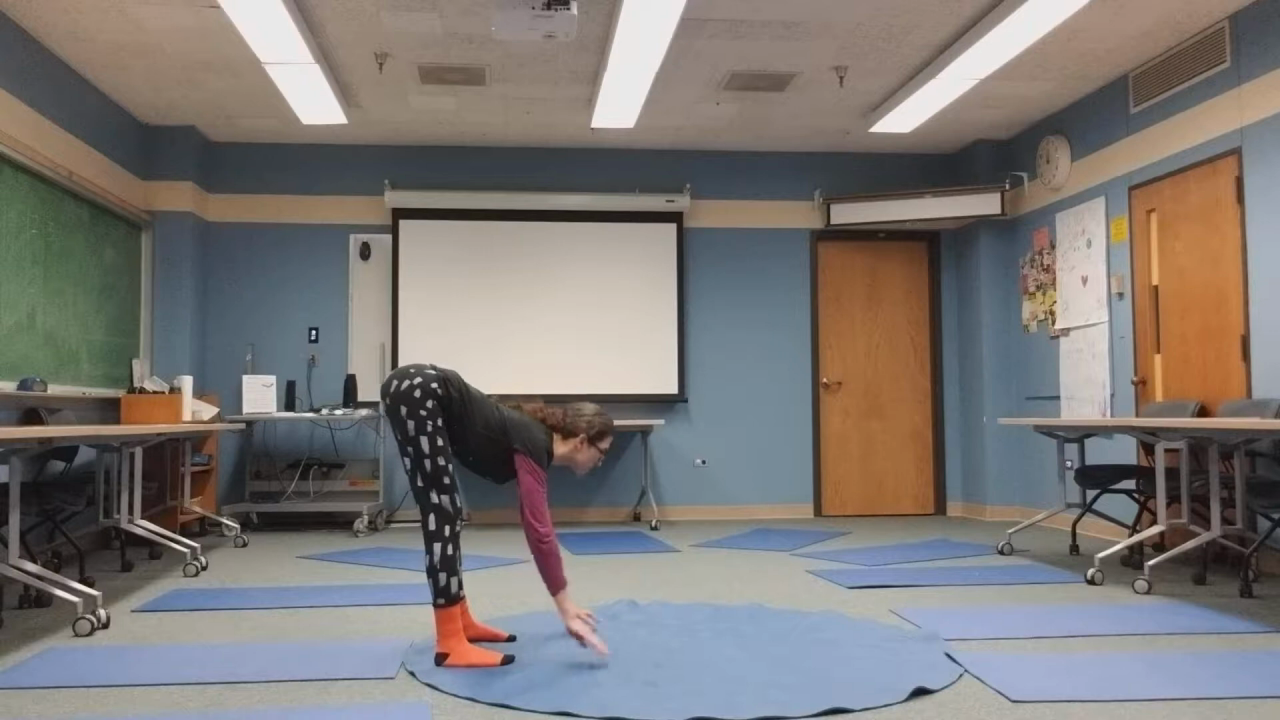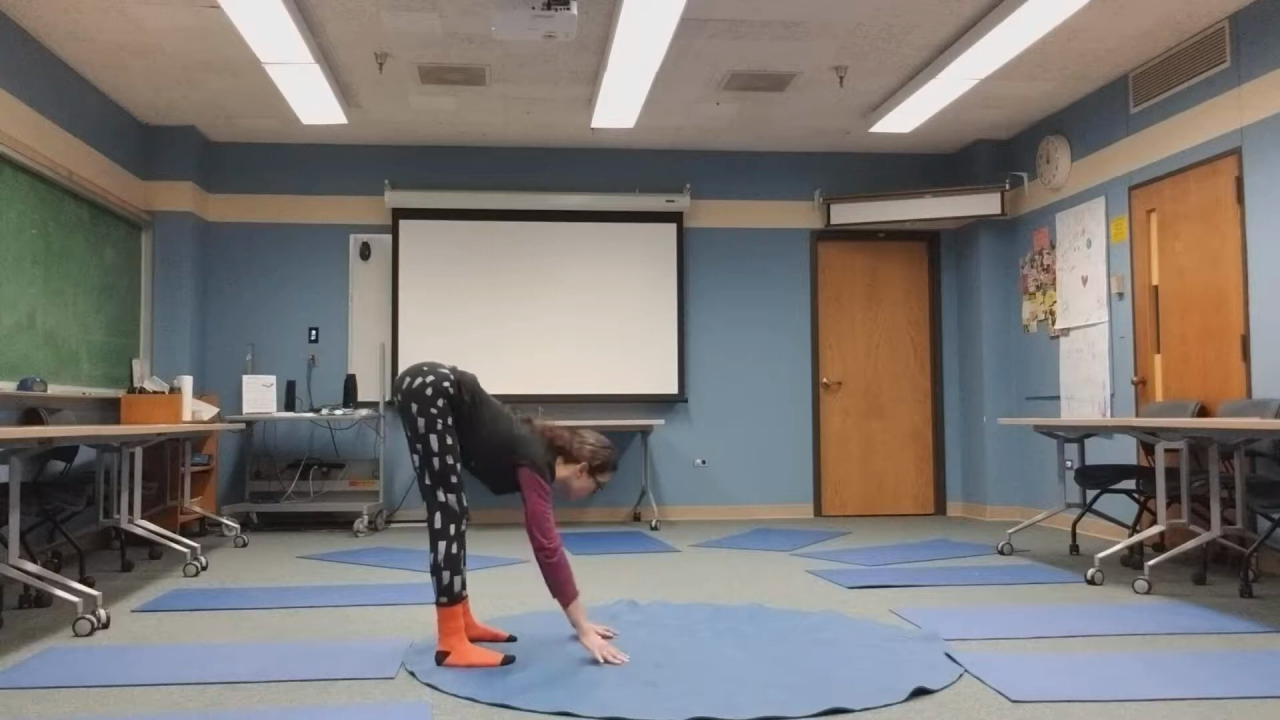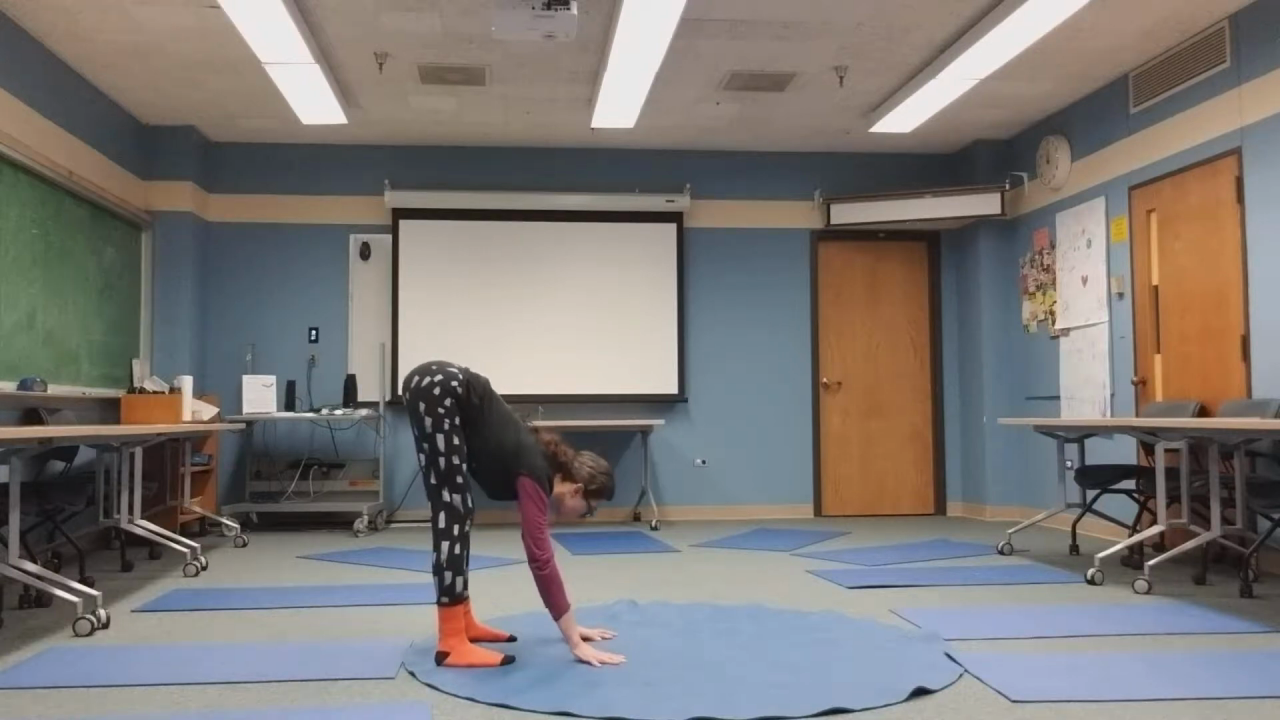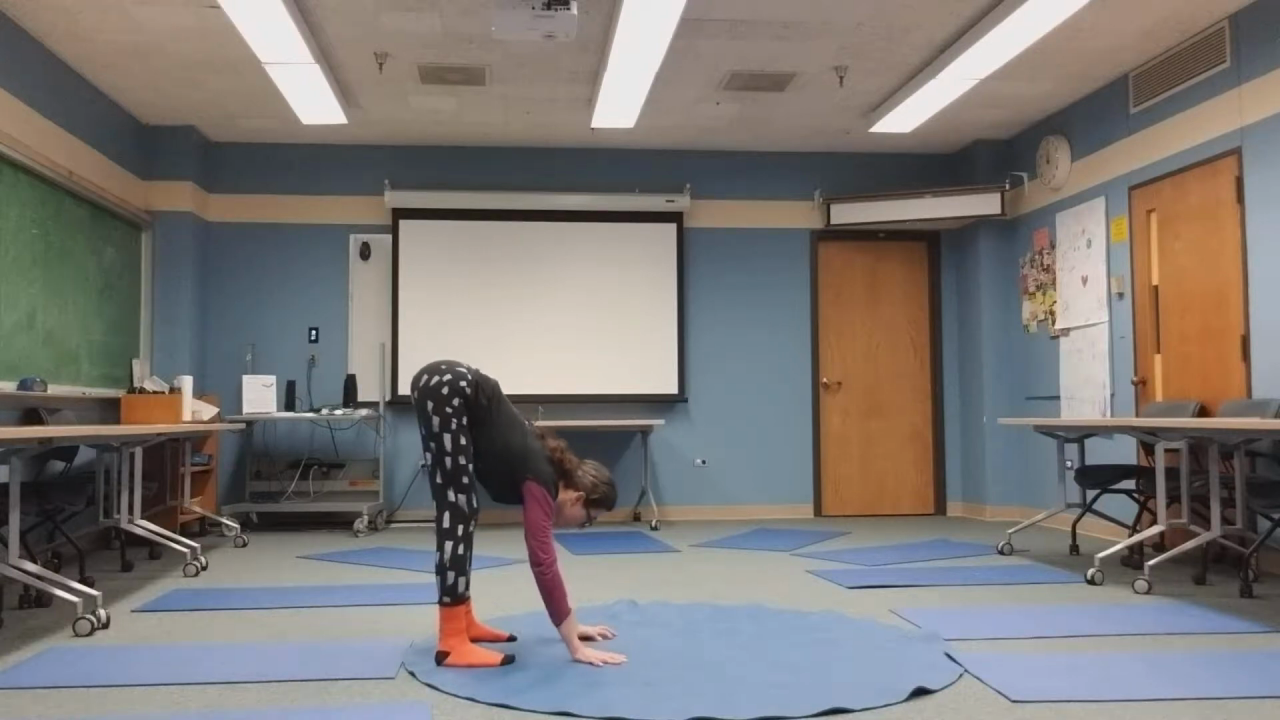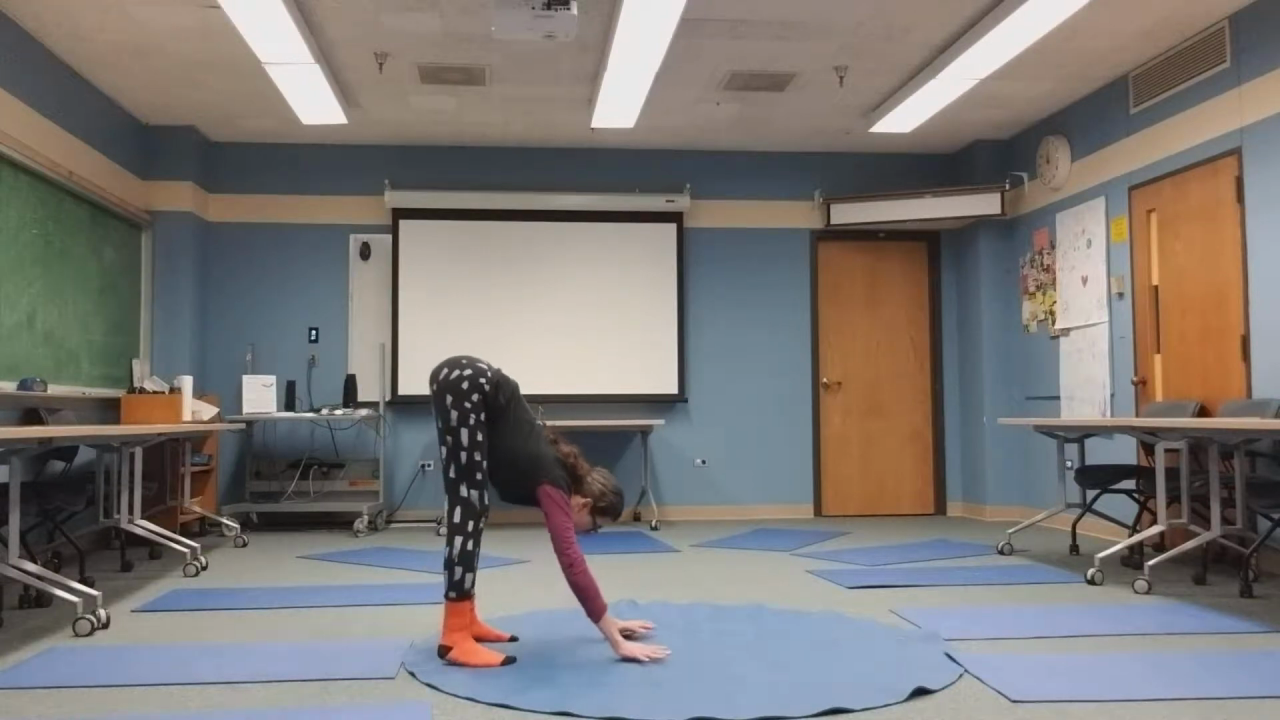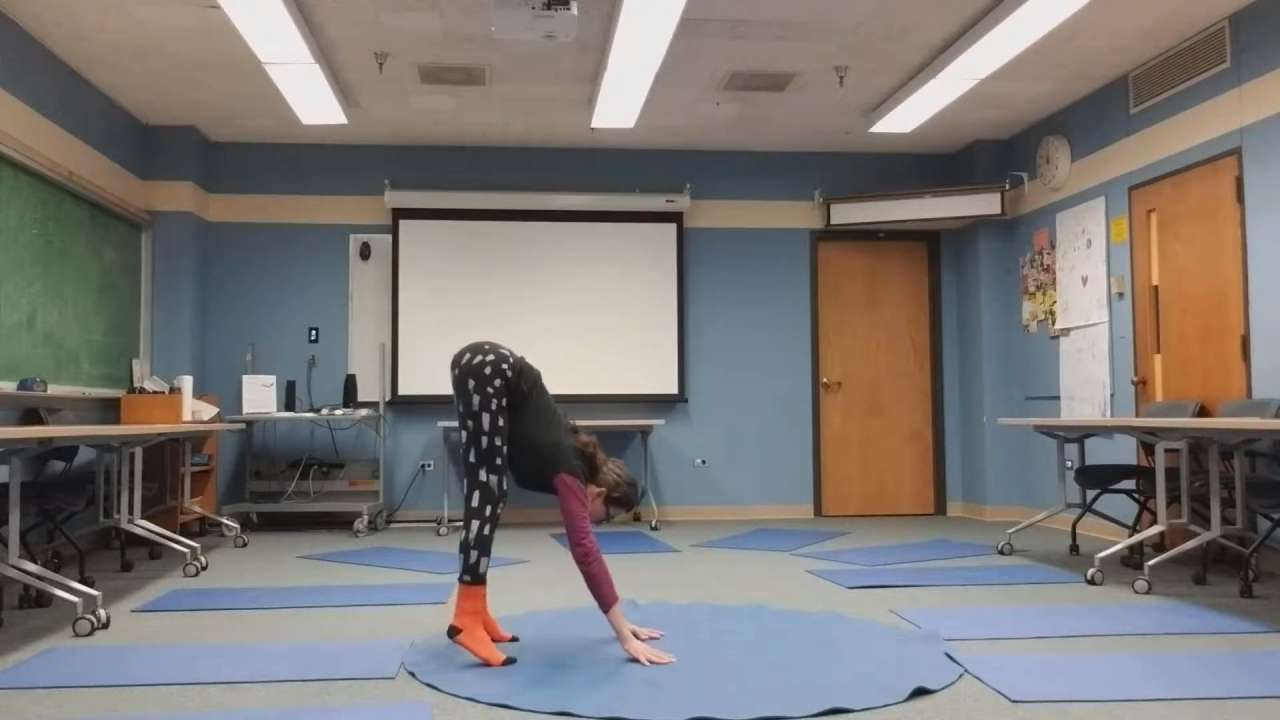
dt=0.3s
person 1, frame 1
left shoulder: (536, 438)
right shoulder: (532, 446)
left elbow: (538, 528)
right elbow: (539, 531)
left wrist: (565, 605)
right wrist: (567, 612)
left hip: (419, 394)
right hip: (416, 394)
left knee: (445, 513)
right knee: (441, 514)
left ankle: (461, 621)
right ankle: (451, 644)
person 1, frame 2
left shoulder: (540, 456)
right shoulder: (536, 463)
left elbow: (546, 546)
right elbow: (548, 549)
left wrist: (579, 622)
right wrist: (584, 631)
left hip: (434, 391)
right hip: (428, 390)
left knee: (451, 513)
right knee: (448, 513)
left ankle: (462, 621)
right ankle: (452, 643)
person 1, frame 3
left shoulder: (543, 467)
right shoulder: (535, 474)
left elbow: (540, 556)
right elbow: (541, 559)
left wrist: (572, 629)
right wrist: (575, 643)
left hip: (444, 390)
right hip: (436, 389)
left knee: (457, 512)
right knee: (452, 513)
left ankle: (463, 621)
right ankle: (452, 643)
person 1, frame 4
left shoulder: (551, 472)
right shoulder: (540, 480)
left elbow: (543, 559)
right elbow: (543, 562)
left wrist: (570, 626)
right wrist: (576, 646)
left hip: (451, 389)
right hip: (446, 389)
left knee: (460, 513)
right knee: (458, 514)
left ankle: (463, 620)
right ankle: (452, 642)
person 1, frame 5
left shoulder: (558, 475)
right shoulder: (553, 482)
left elbow: (570, 561)
right elbow: (572, 563)
left wrist: (610, 624)
right wrist: (617, 641)
left hip: (469, 384)
right hip: (465, 384)
left knee: (470, 508)
right knee: (469, 509)
left ankle: (465, 620)
right ankle: (455, 636)
person 1, frame 6
left shoulder: (575, 466)
right shoulder: (570, 471)
left elbow: (584, 549)
right elbow: (586, 552)
left wrist: (623, 625)
right wrist: (625, 638)
left hip: (491, 370)
right hip: (484, 368)
left knee: (488, 495)
right knee: (487, 495)
left ankle: (477, 614)
right ankle: (467, 618)
